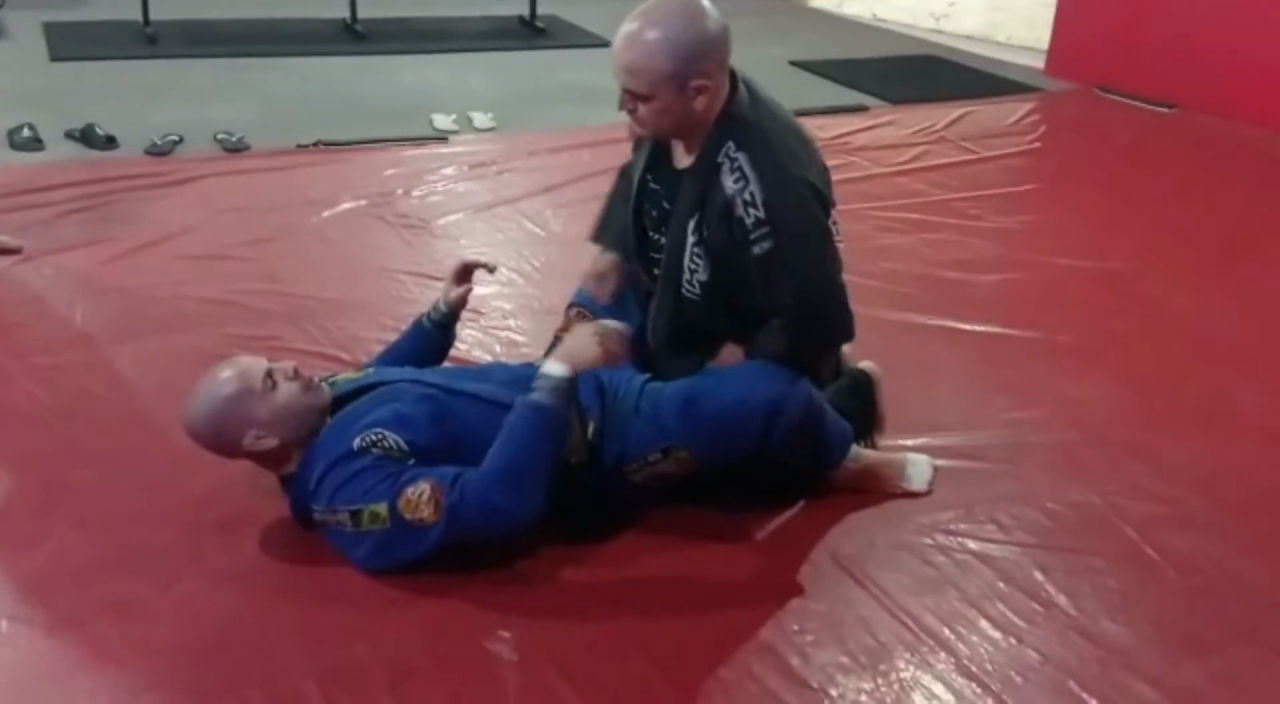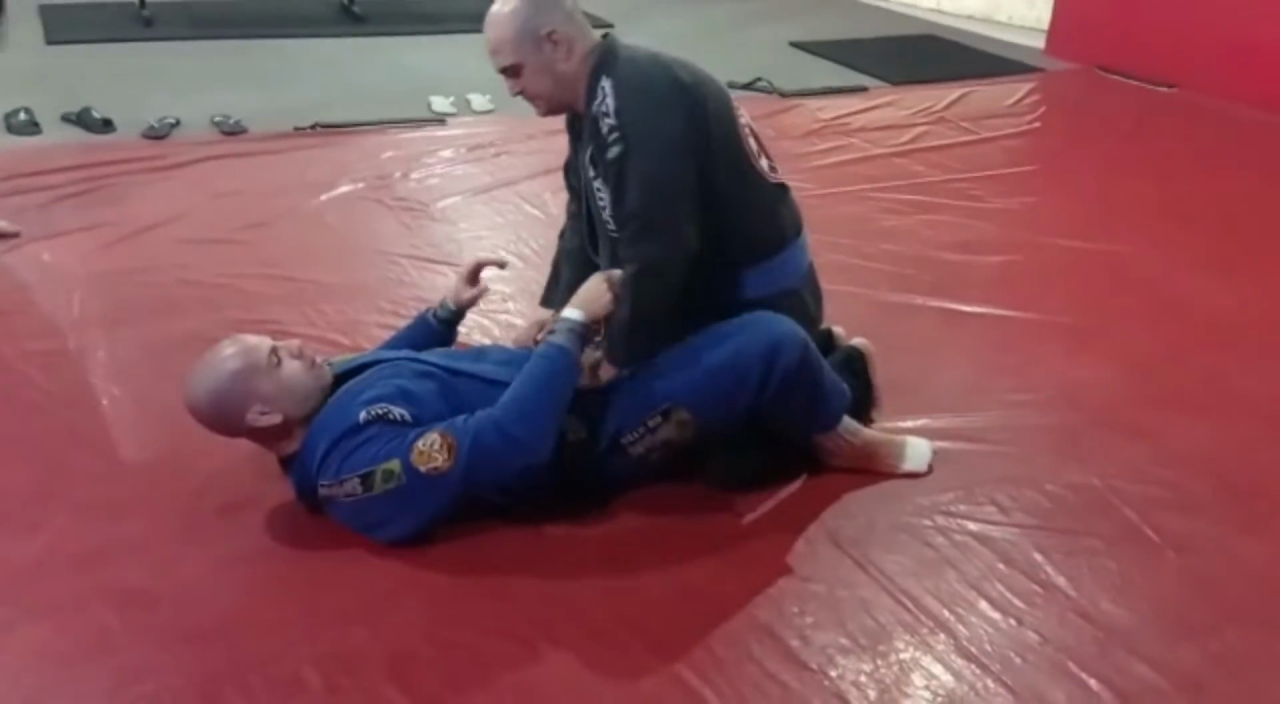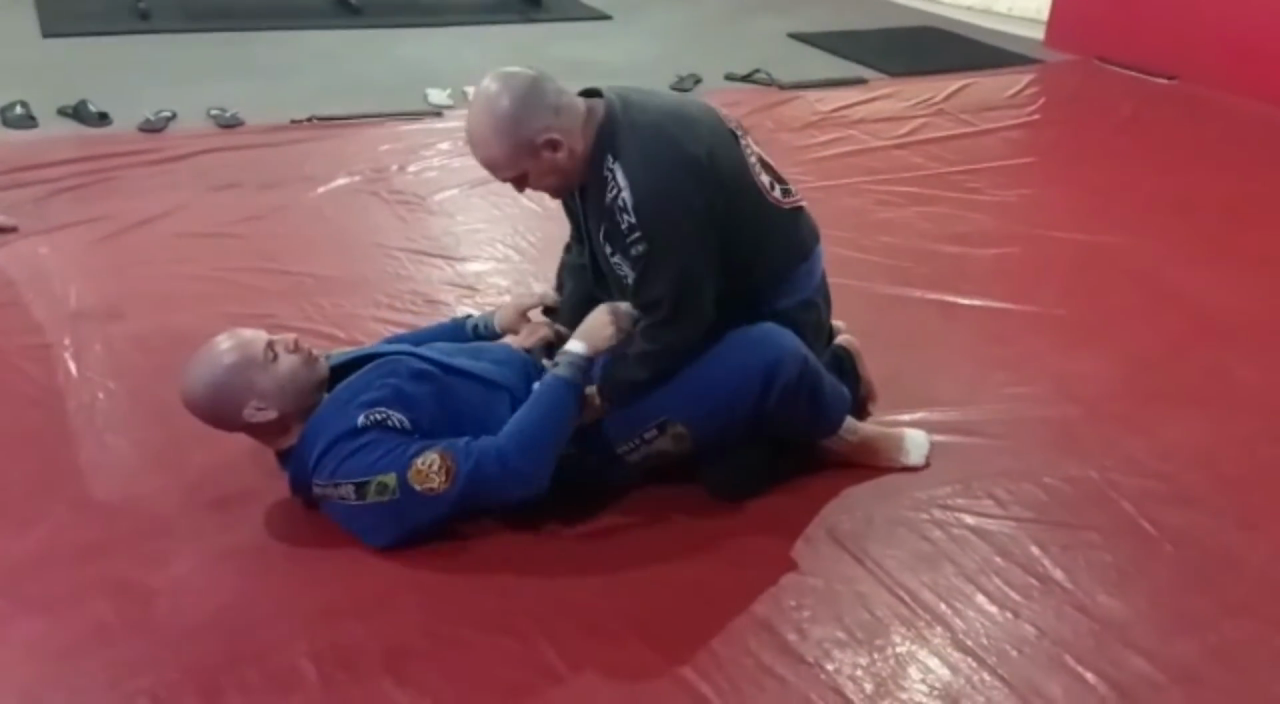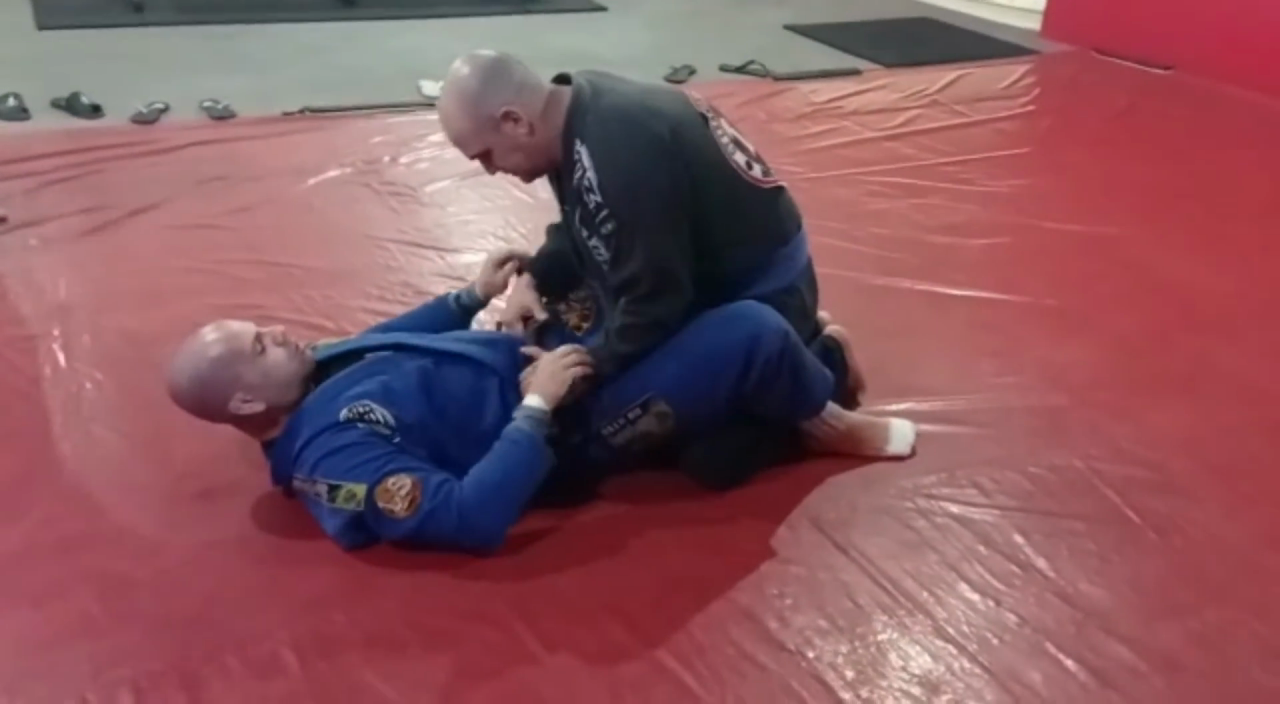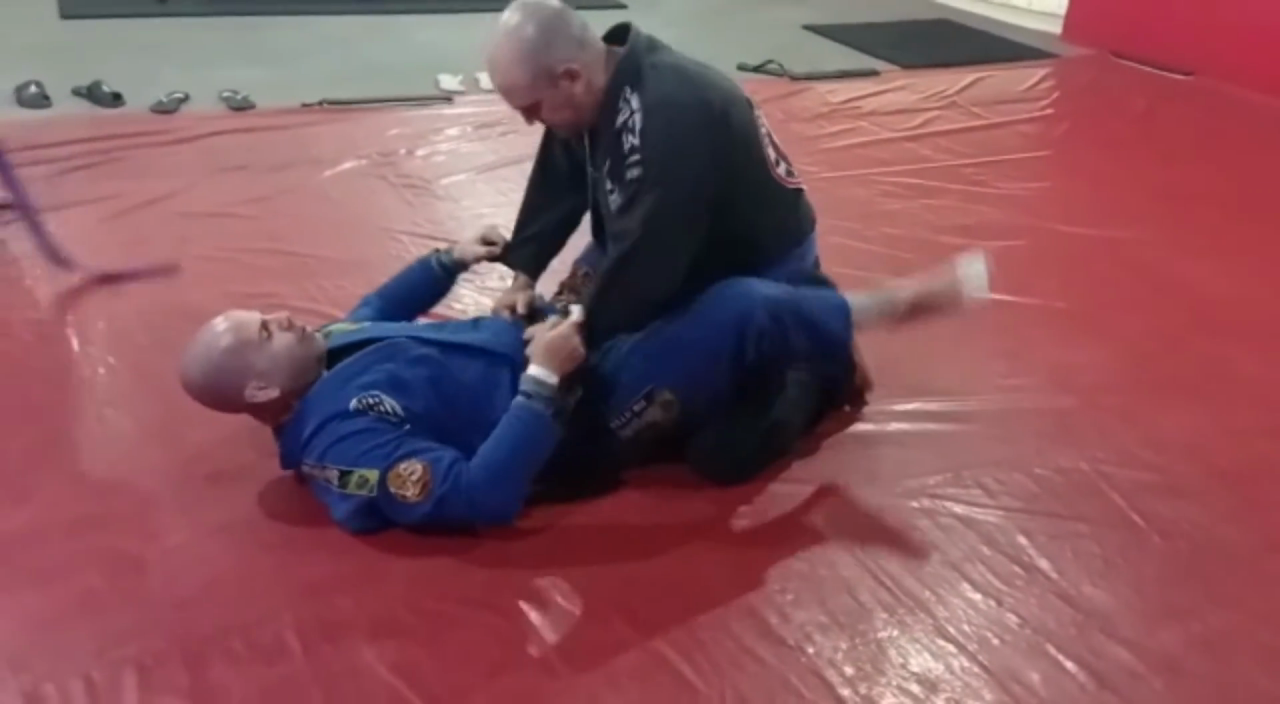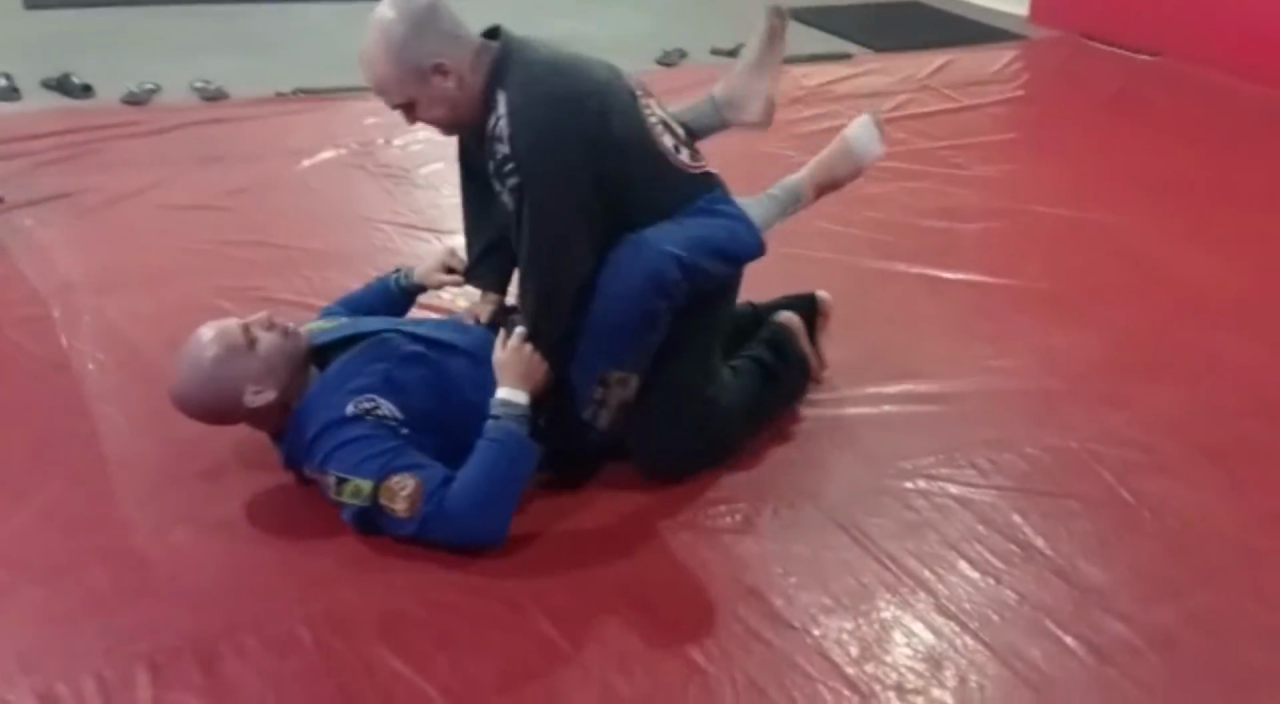
dt=0.7s
person 1, frame 1
left shoulder: (326, 410)
right shoulder: (352, 490)
right elbow: (500, 505)
left wrist: (443, 312)
right wrist: (560, 373)
left hip: (568, 389)
right hip: (595, 445)
right knee: (776, 391)
right ankle: (846, 466)
person 1, frame 2
left shoulder: (325, 404)
right shoulder: (359, 461)
right elbow: (513, 441)
left wrist: (446, 310)
right wrist: (574, 321)
left hip: (570, 378)
right hip: (592, 436)
right knee: (772, 342)
left ankle: (814, 364)
right ankle: (844, 441)
person 1, frame 3
left shoulder: (327, 387)
right shoulder: (352, 461)
left elbow: (402, 350)
right elbow: (513, 468)
left wrist: (492, 324)
right wrist: (577, 352)
left hip: (557, 375)
right hip: (587, 435)
right knee: (770, 355)
left ankle: (809, 348)
right ankle: (845, 438)
person 1, frame 4
left shoulder: (316, 376)
right shoulder: (336, 457)
left elbow: (387, 339)
right elbow: (473, 518)
left wrist: (471, 297)
right wrist: (538, 406)
left hip: (543, 356)
right hip: (571, 424)
right knee: (751, 333)
left ankle: (793, 355)
right ankle: (831, 426)
person 1, frame 5
left shoulder: (326, 358)
right shoulder: (343, 439)
left elbow: (374, 310)
right elbow: (482, 494)
left wrist: (448, 260)
right wrist: (543, 380)
left hip: (538, 345)
right hip: (586, 409)
right knee: (738, 311)
left ankle: (817, 357)
right ankle: (893, 302)
person 1, frame 6
left shoulder: (308, 353)
right shoulder: (343, 437)
left elbow: (340, 315)
right elbow: (469, 520)
left wrist: (408, 279)
right wrist: (512, 399)
left hip: (513, 347)
right knee: (644, 264)
left ankle: (767, 324)
right ankle: (806, 183)
person 2, frame 1
left shoulder: (772, 180)
right shoulder: (665, 117)
left elbow: (818, 319)
left wrist: (748, 359)
right wrist: (611, 244)
left hip: (741, 359)
person 2, frame 2
left shoulder: (637, 102)
right shoulder: (596, 102)
left elbow: (658, 247)
right elbow: (587, 218)
left wrist: (618, 355)
right wrist: (557, 307)
left hip: (754, 295)
right hip: (700, 284)
person 2, frame 3
left shoulder: (652, 179)
right shoulder: (596, 123)
left elbow: (673, 319)
right elbow: (588, 245)
left wrist: (602, 393)
right wrist: (562, 326)
left hip: (772, 298)
right hip: (711, 286)
left knee: (731, 467)
left ankle: (835, 376)
right ankle: (808, 354)
person 2, frame 4
left shoulder: (619, 154)
right shoulder: (582, 105)
left elbow: (653, 301)
right elbow: (582, 226)
right wrist: (535, 279)
left hip: (759, 282)
right hip: (702, 267)
left knee: (715, 459)
left ankle: (823, 366)
right ankle: (796, 340)
person 2, frame 5
left shoulder: (668, 118)
left elbow: (644, 261)
right elbow: (557, 186)
right wrist: (524, 275)
left hip: (758, 274)
right hip: (688, 262)
person 2, frame 6
left shoulder: (538, 113)
right shoulder: (498, 80)
left elbow: (557, 257)
right elbow: (491, 200)
right wrist: (490, 288)
right hip: (622, 240)
